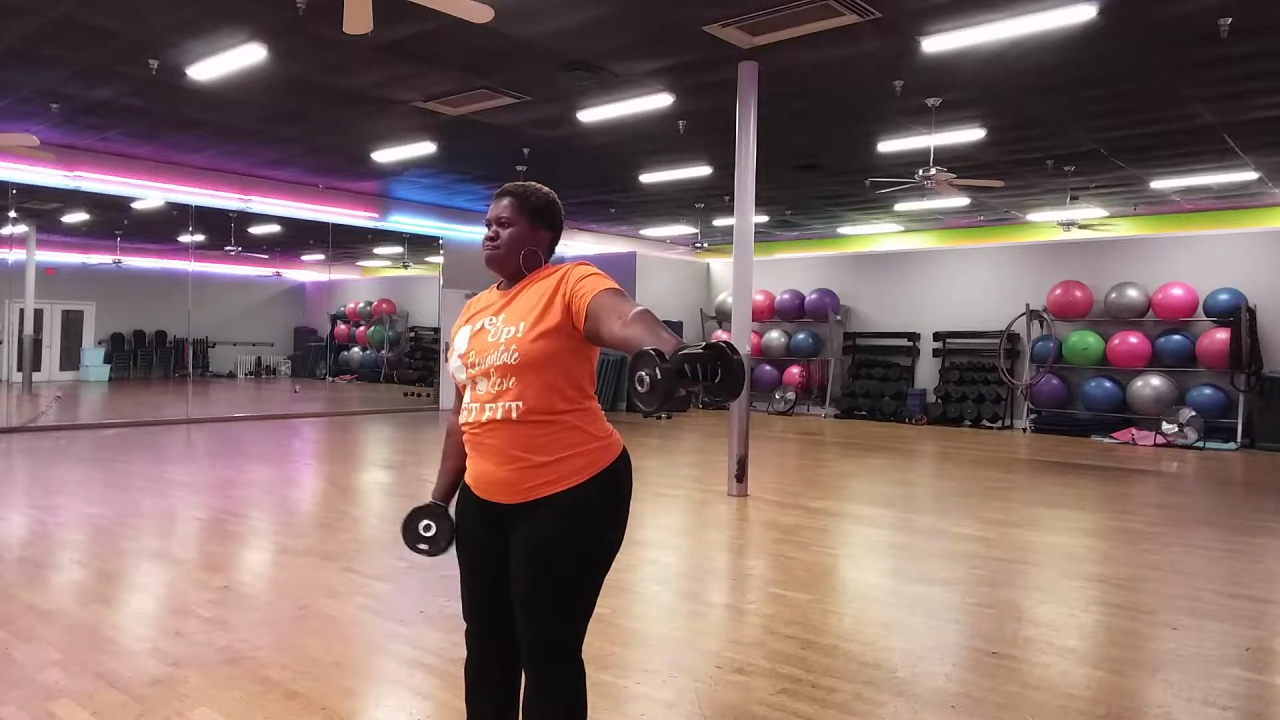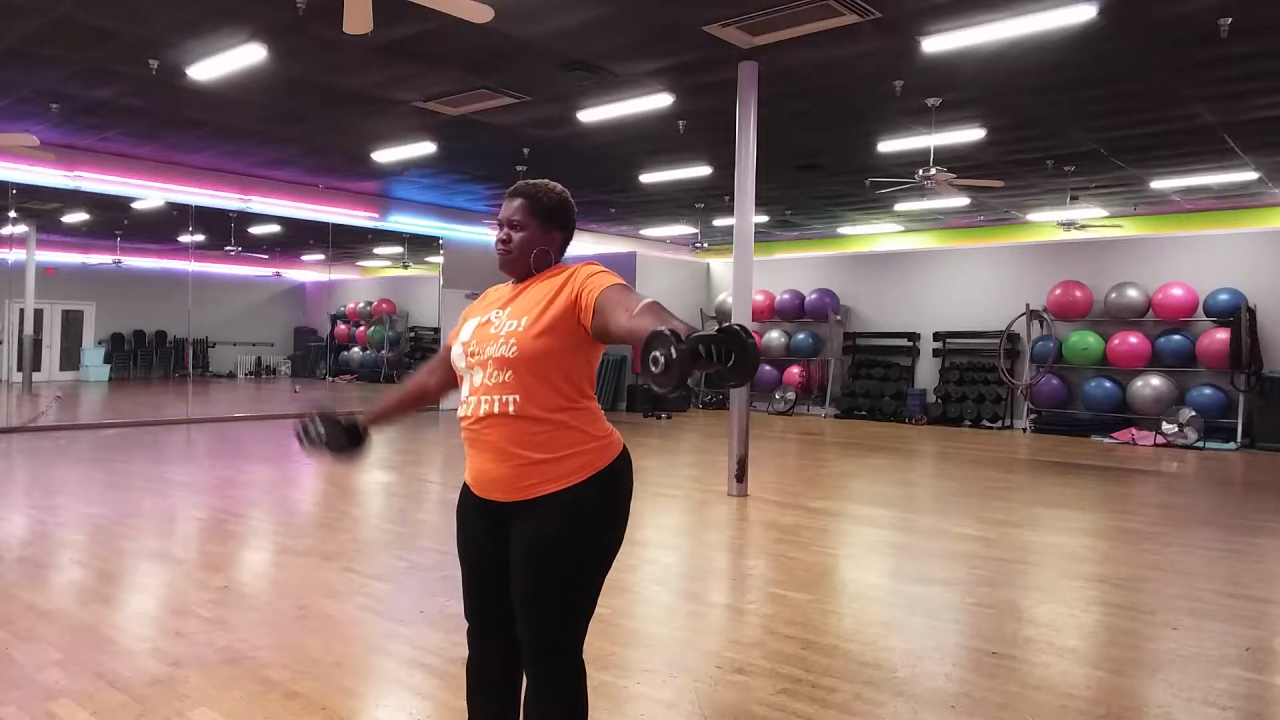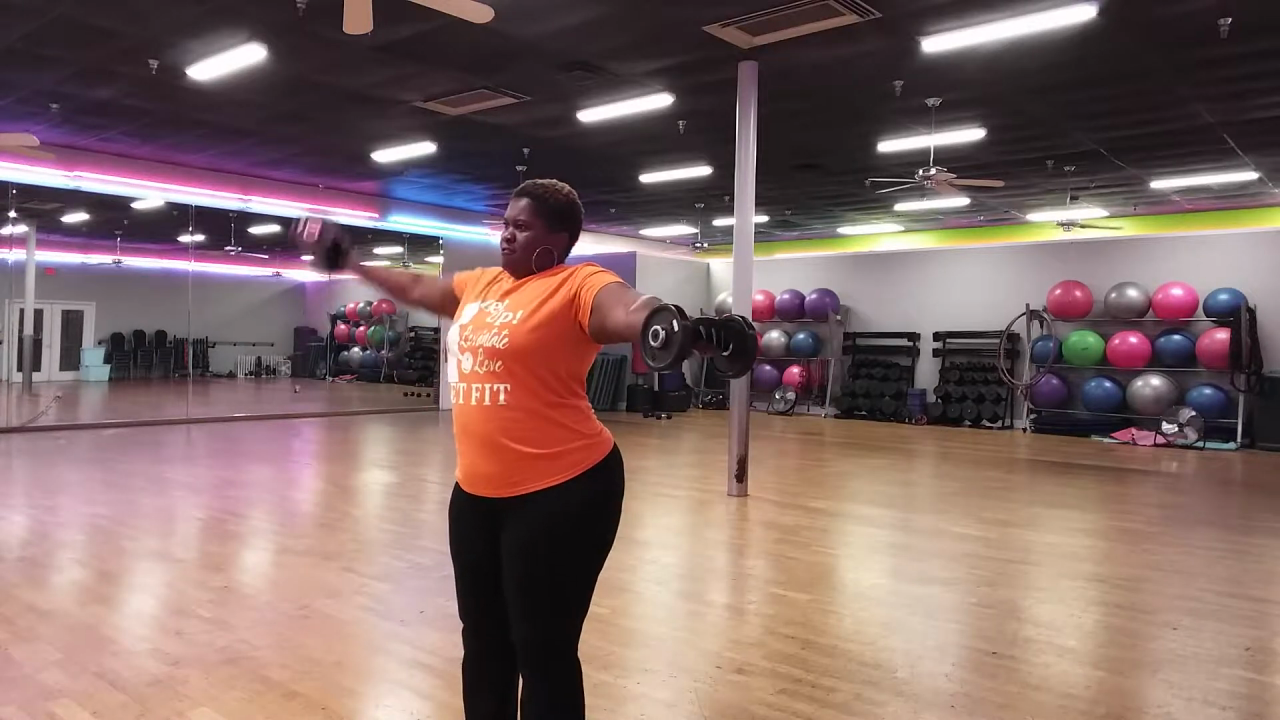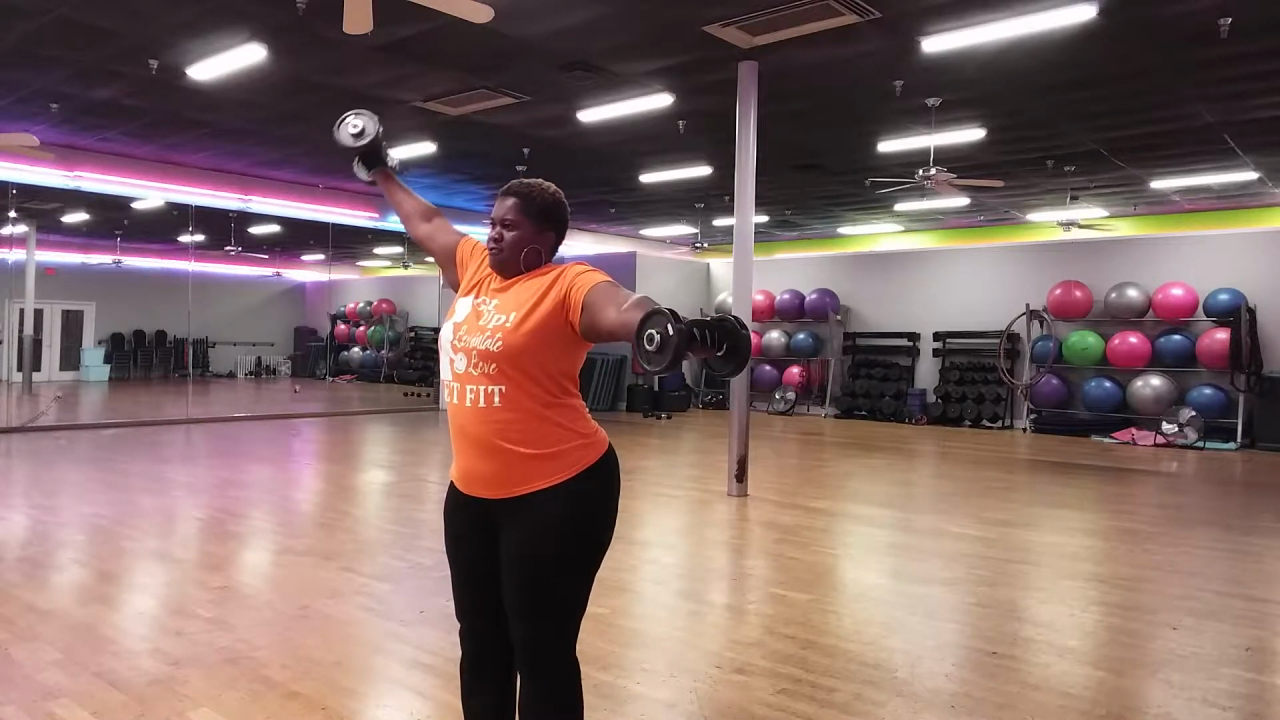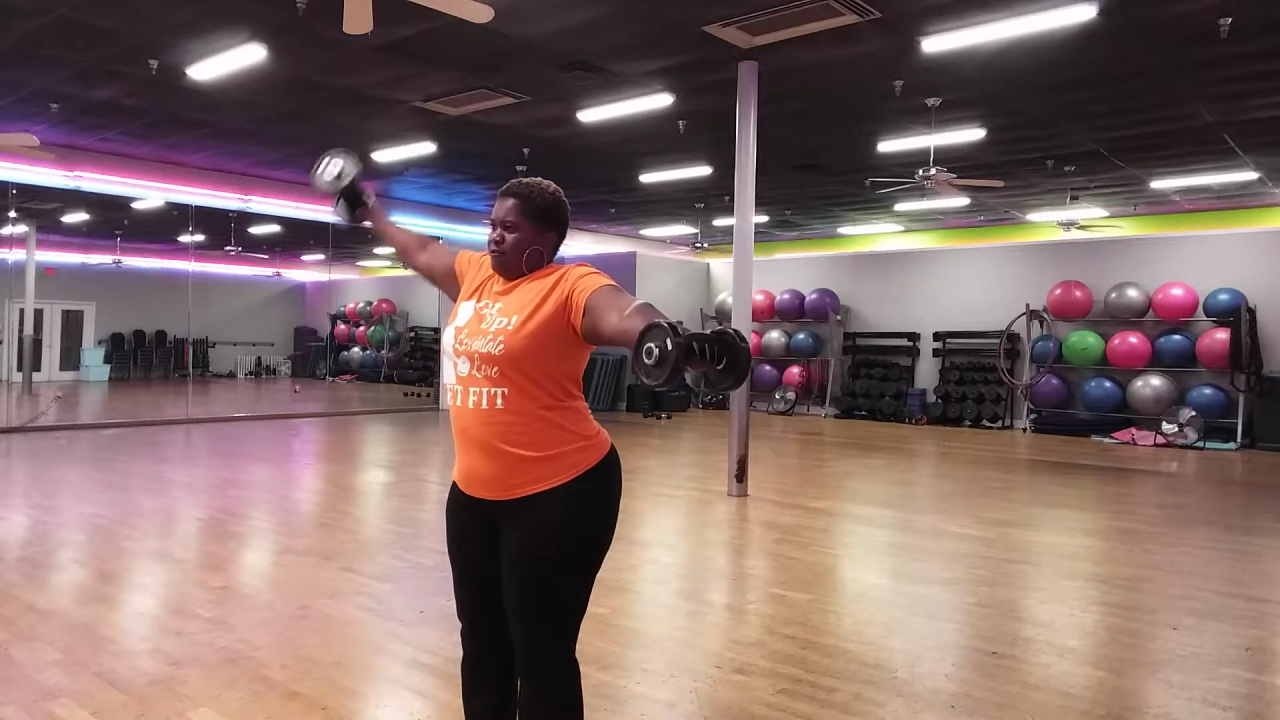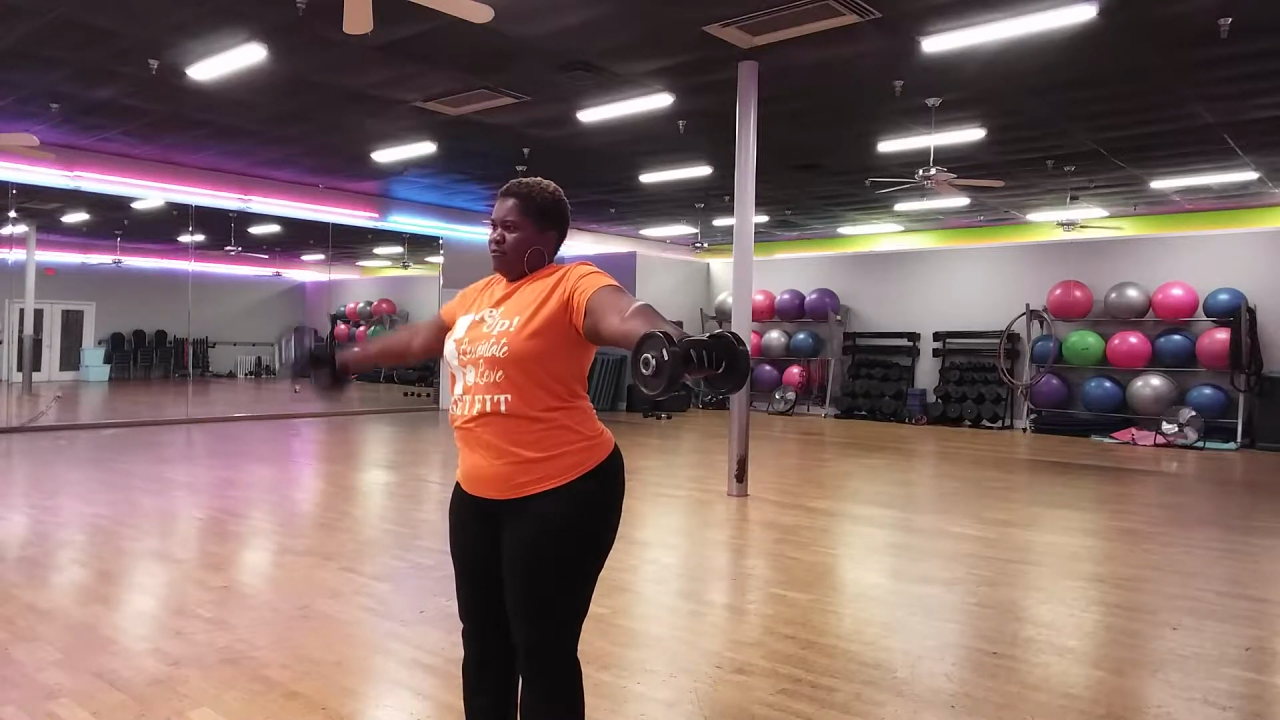
dt=0.3s
person 1, frame 1
left shoulder: (572, 285)
right shoulder: (473, 311)
left elbow: (625, 319)
left wrist: (675, 354)
right wrist: (442, 496)
left hip: (571, 494)
right hip: (485, 499)
left knee: (548, 650)
right knee: (487, 643)
person 1, frame 2
left shoulder: (579, 285)
right shoulder: (485, 305)
left elbow: (635, 314)
right elbow: (436, 375)
left wrist: (685, 338)
right wrist: (366, 420)
left hip: (568, 493)
right hip: (485, 496)
left knee: (547, 651)
right knee: (487, 643)
person 1, frame 3
left shoulder: (578, 284)
right shoulder: (483, 284)
left elbow: (630, 310)
right elbow: (418, 289)
right wrist: (351, 264)
left hip: (560, 492)
right hip: (477, 492)
left knee: (541, 649)
right knee: (483, 641)
person 1, frame 4
left shoulder: (569, 285)
right shoulder: (477, 270)
left elbow: (624, 310)
right elbow: (425, 222)
right wrist: (381, 174)
left hip: (558, 492)
right hip: (473, 492)
left knee: (542, 650)
right knee: (480, 642)
person 1, frame 5
left shoulder: (570, 285)
right shoulder: (477, 277)
left elbow: (625, 315)
right elbow: (419, 251)
right wrist: (368, 213)
left hip: (558, 493)
right hip: (475, 493)
left knee: (541, 650)
right knee: (482, 641)
person 1, frame 6
left shoulder: (572, 284)
right shoulder: (478, 294)
left elbow: (626, 317)
right elbow: (416, 340)
right wrist: (344, 359)
left hip: (561, 492)
right hip: (478, 495)
left knee: (543, 650)
right knee: (482, 641)
